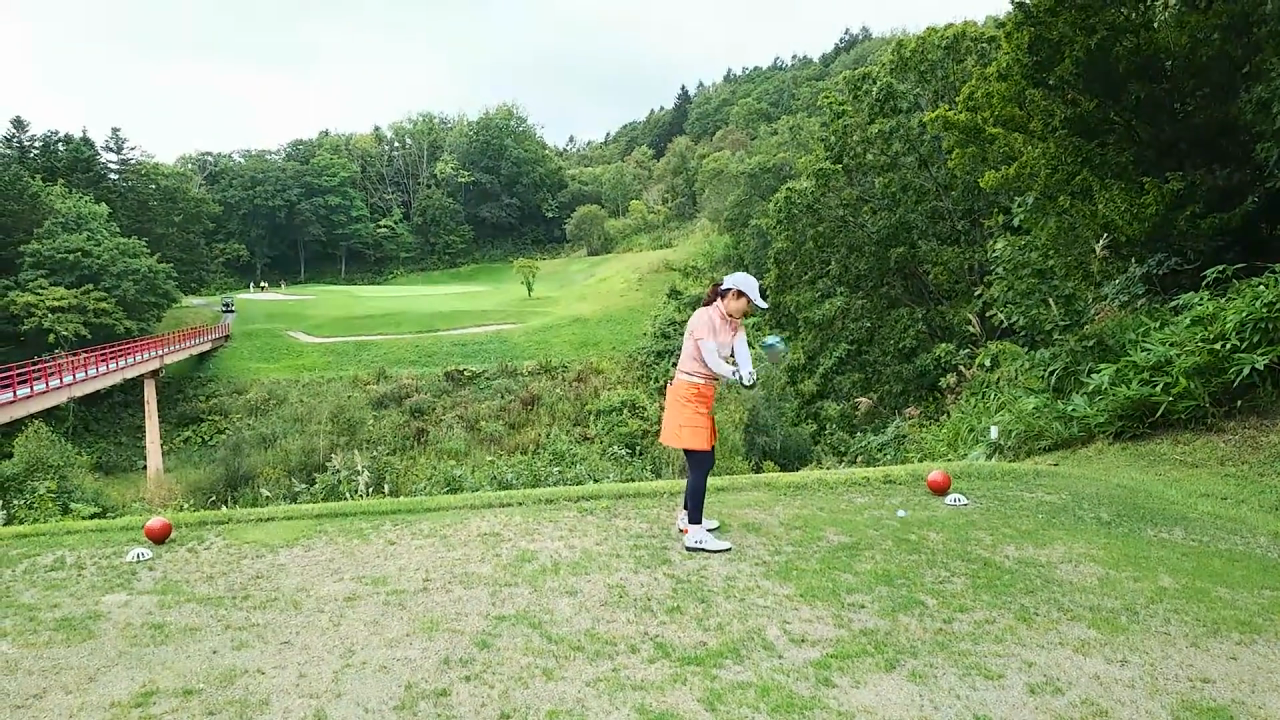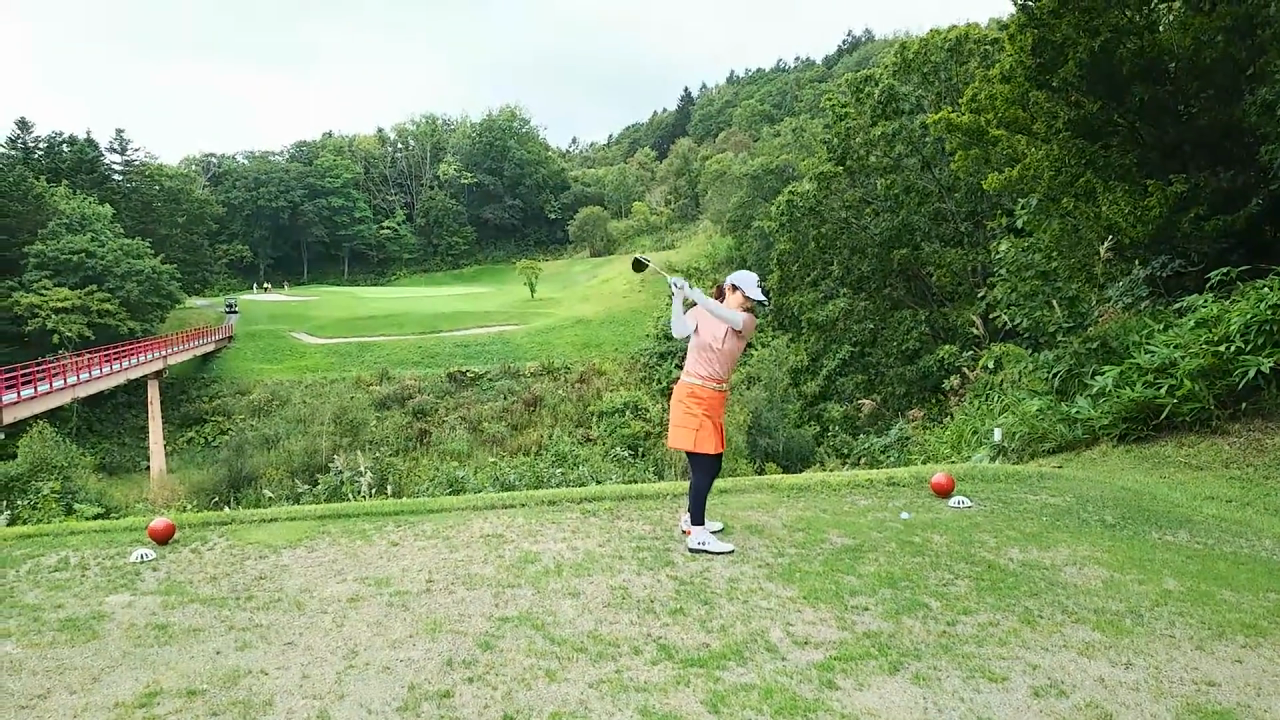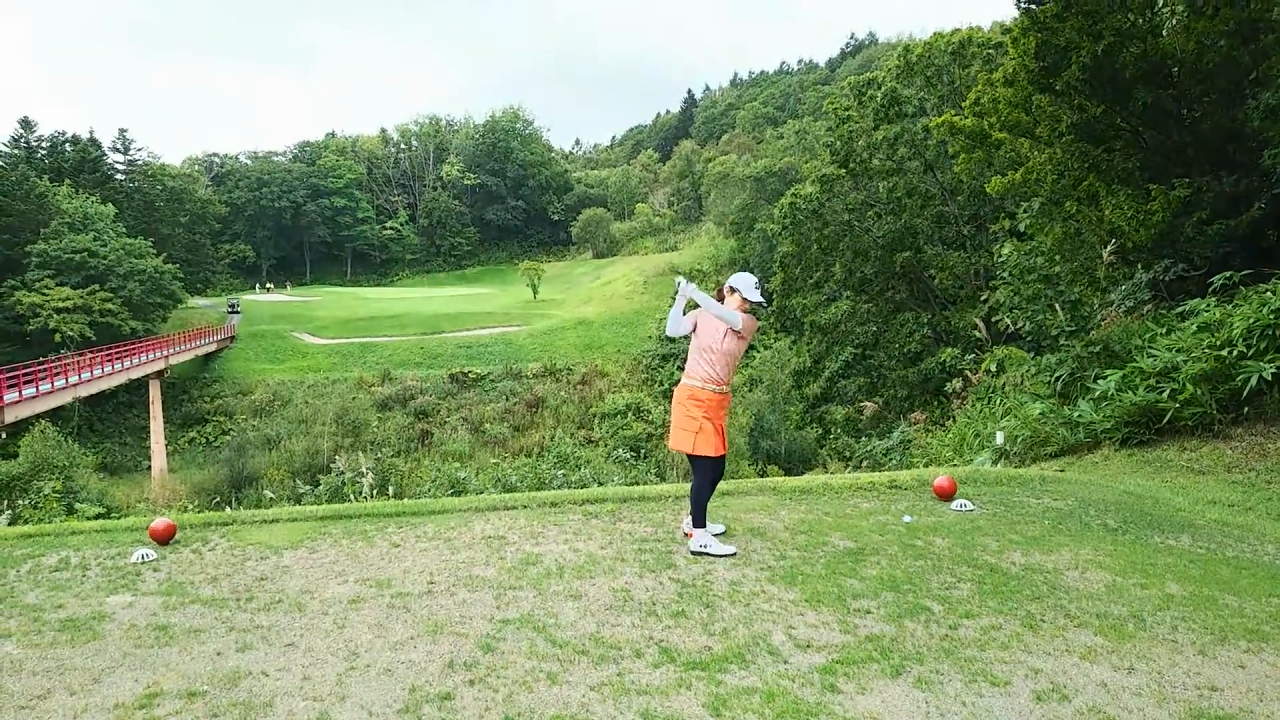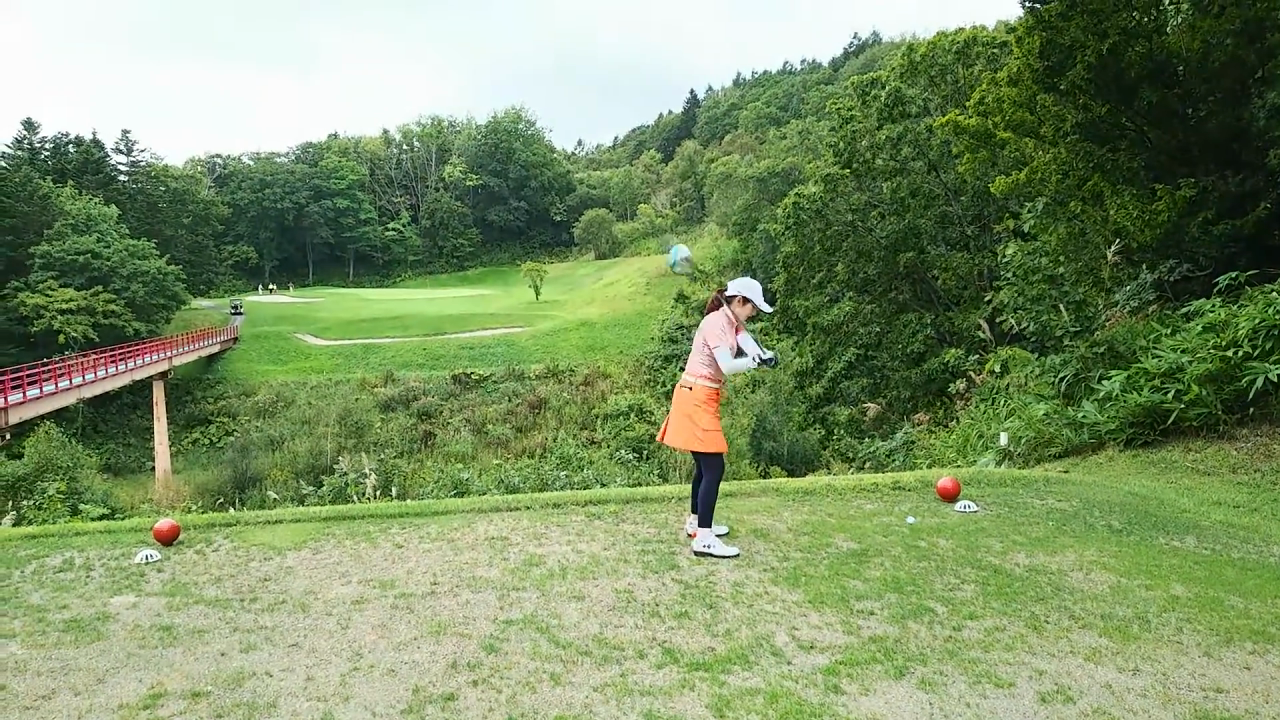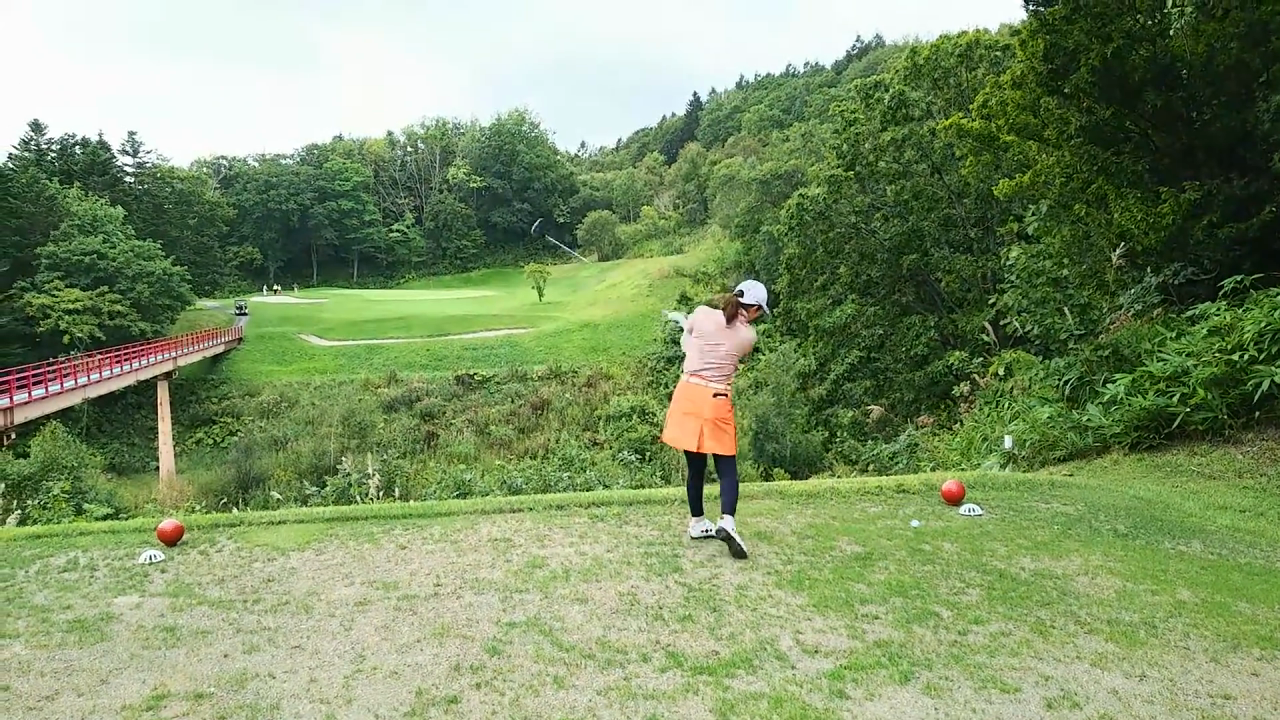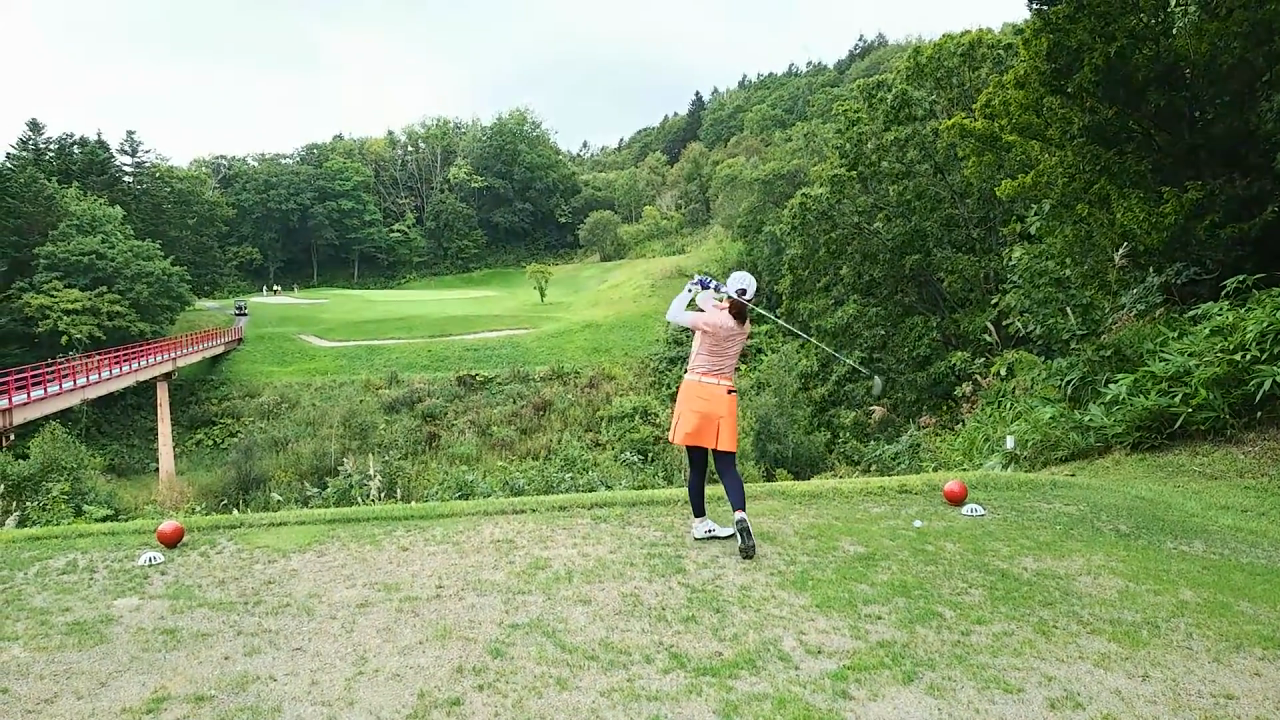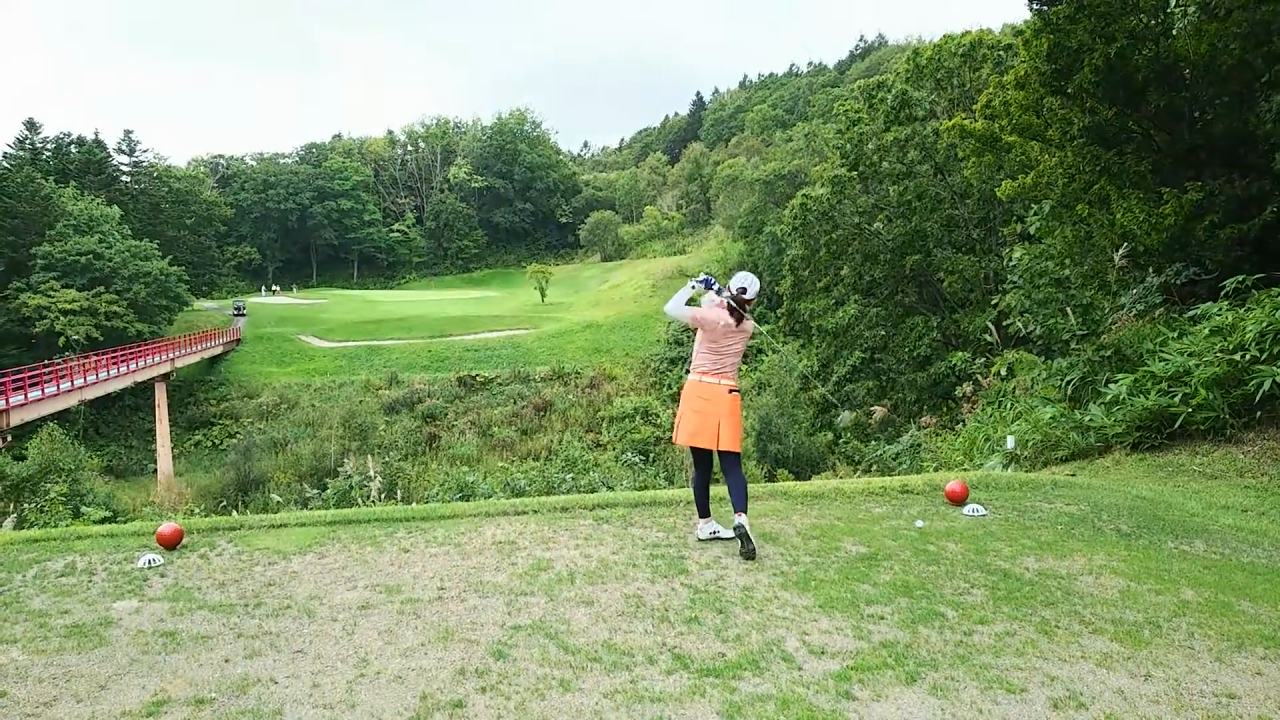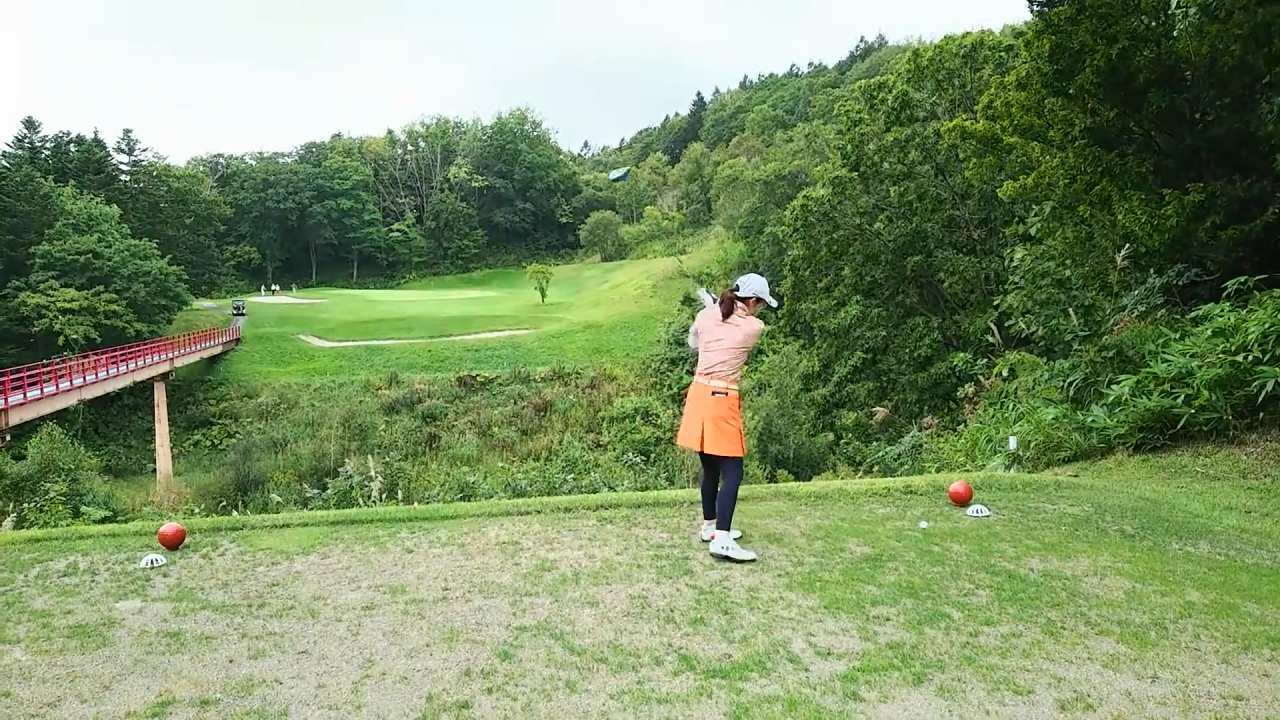
dt=0.3s
person 1, frame 1
left shoulder: (734, 324)
right shoulder: (704, 316)
left elbow: (742, 352)
right elbow: (710, 360)
left wrist: (747, 373)
right wrist: (734, 373)
left hip: (700, 396)
right hip: (688, 394)
left knee: (704, 460)
right knee: (700, 463)
left ankle: (688, 516)
right ankle: (694, 533)
person 1, frame 2
left shoulder: (748, 322)
right shoulder: (700, 313)
left elbow: (725, 315)
right elbow: (679, 332)
left wrist: (692, 293)
right wrist: (679, 297)
left hip: (717, 398)
right hip: (692, 395)
left knee: (713, 465)
right knee: (702, 466)
left ankle: (692, 518)
right ankle: (697, 535)
person 1, frame 3
left shoulder: (749, 324)
right shoulder: (701, 316)
left elbow: (727, 316)
right elbow: (672, 330)
left wrist: (694, 293)
right wrist: (682, 297)
left hip: (719, 401)
right hip: (693, 398)
left knee: (716, 468)
right knee: (704, 470)
left ankle: (694, 521)
right ankle: (699, 538)
person 1, frame 4
left shoulder: (733, 323)
right shoulder: (716, 323)
left elbow: (747, 343)
right elbow: (727, 366)
left wrist: (760, 354)
right wrist: (754, 359)
left hip: (699, 397)
right hip: (698, 397)
left knee: (705, 464)
right knee: (713, 467)
left ankle: (696, 521)
right ankle: (704, 538)
person 1, frame 5
left shoulder: (701, 314)
right shoulder: (748, 337)
left elbow: (686, 345)
left wrist: (686, 323)
left hip: (687, 395)
right hip: (716, 402)
left knee: (695, 466)
right knee: (727, 469)
left ankle: (698, 523)
right ankle: (726, 522)
person 1, frame 6
left shoulder: (713, 320)
right shoulder: (744, 325)
left elbow: (672, 316)
right elbow: (709, 304)
left wrist: (691, 288)
right wrist: (702, 292)
left hip: (695, 393)
right hip: (723, 397)
left knee: (697, 465)
right knee: (726, 466)
left ankle: (700, 524)
right ankle: (740, 515)
person 1, frame 7
left shoulder: (712, 316)
right shoulder: (747, 325)
left elbow: (670, 309)
left wrist: (694, 284)
right wrist: (713, 293)
left hip: (698, 393)
right hip: (726, 397)
left knee: (702, 466)
right knee: (732, 466)
left ankle: (705, 525)
right ankle: (740, 519)
person 1, frame 8
left shoulder: (705, 317)
right shoulder: (755, 327)
left elbow: (693, 343)
right wrist: (716, 305)
left hip: (698, 395)
right hip: (723, 400)
left knee: (711, 468)
right knee: (732, 471)
left ankle: (710, 526)
right ankle: (721, 540)
